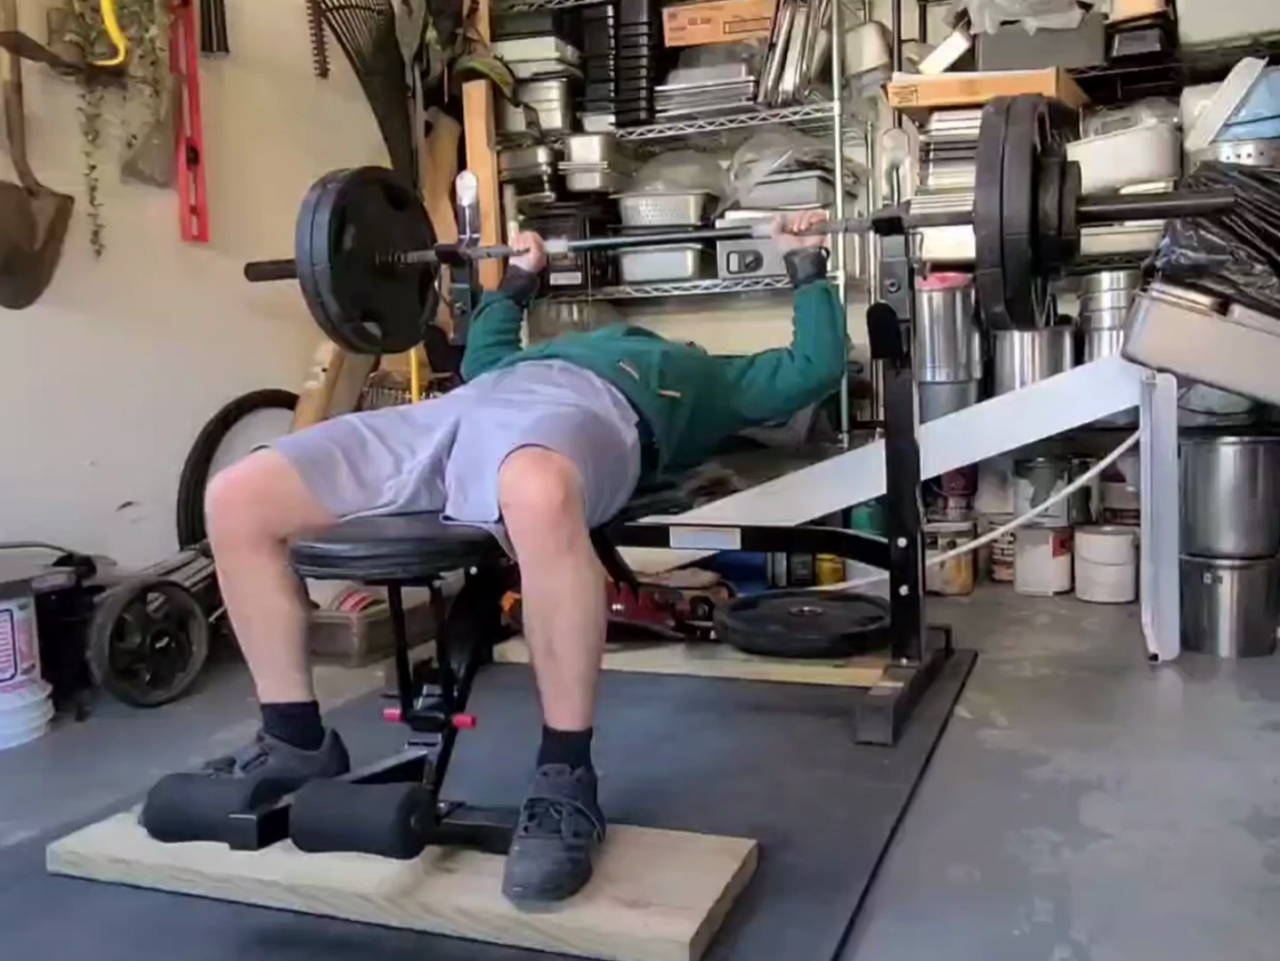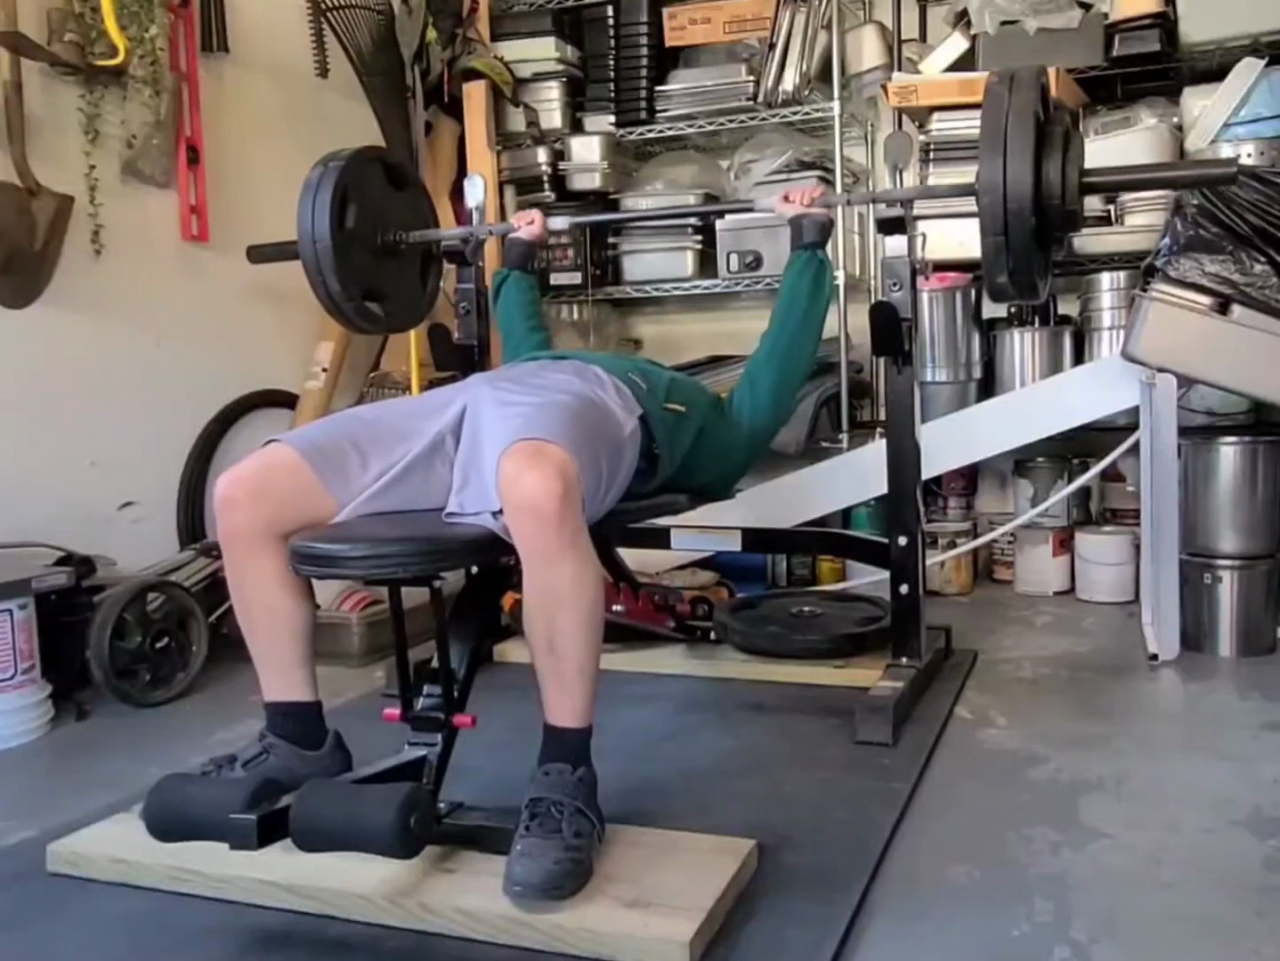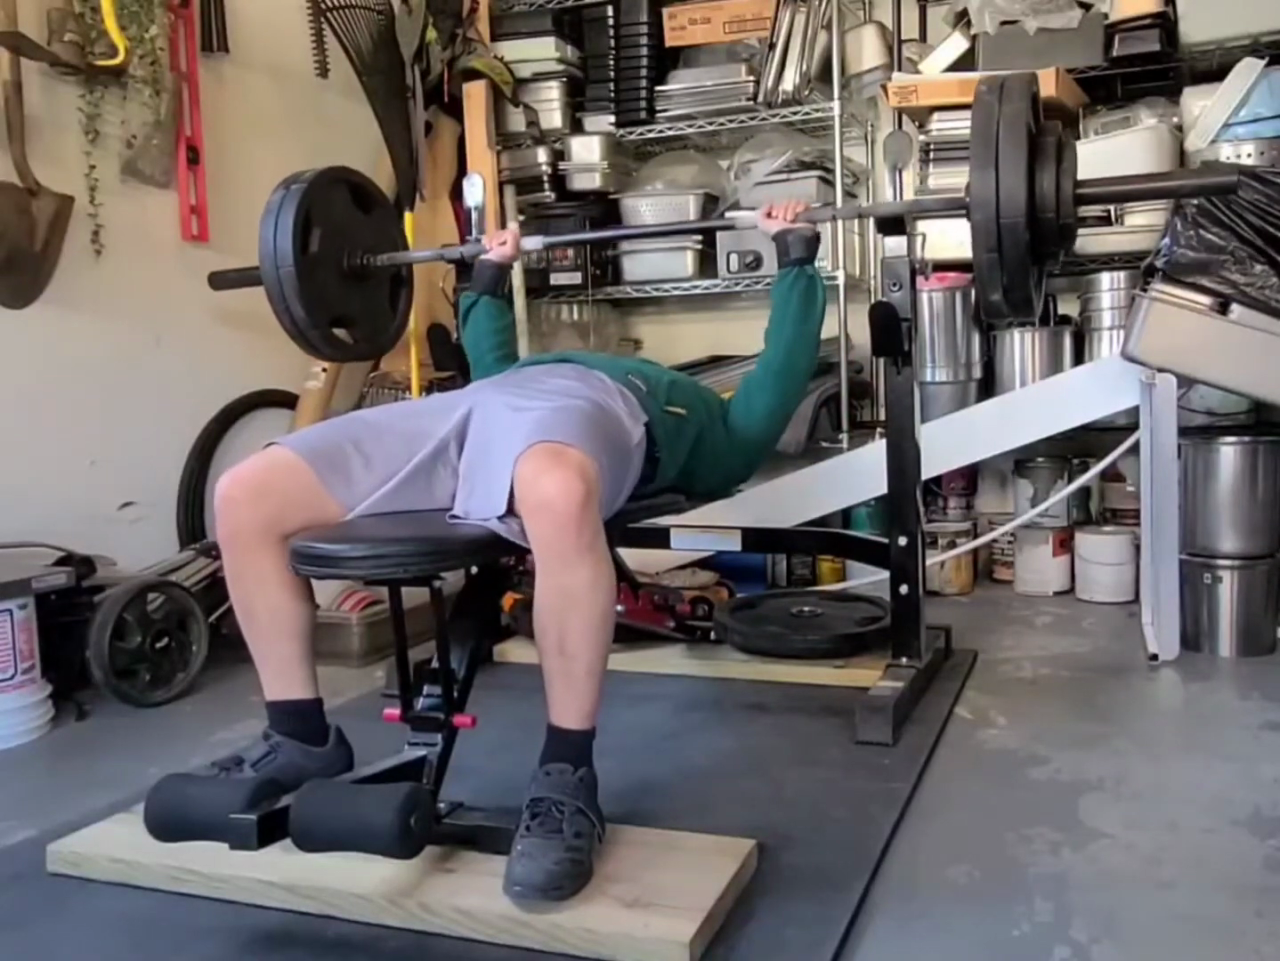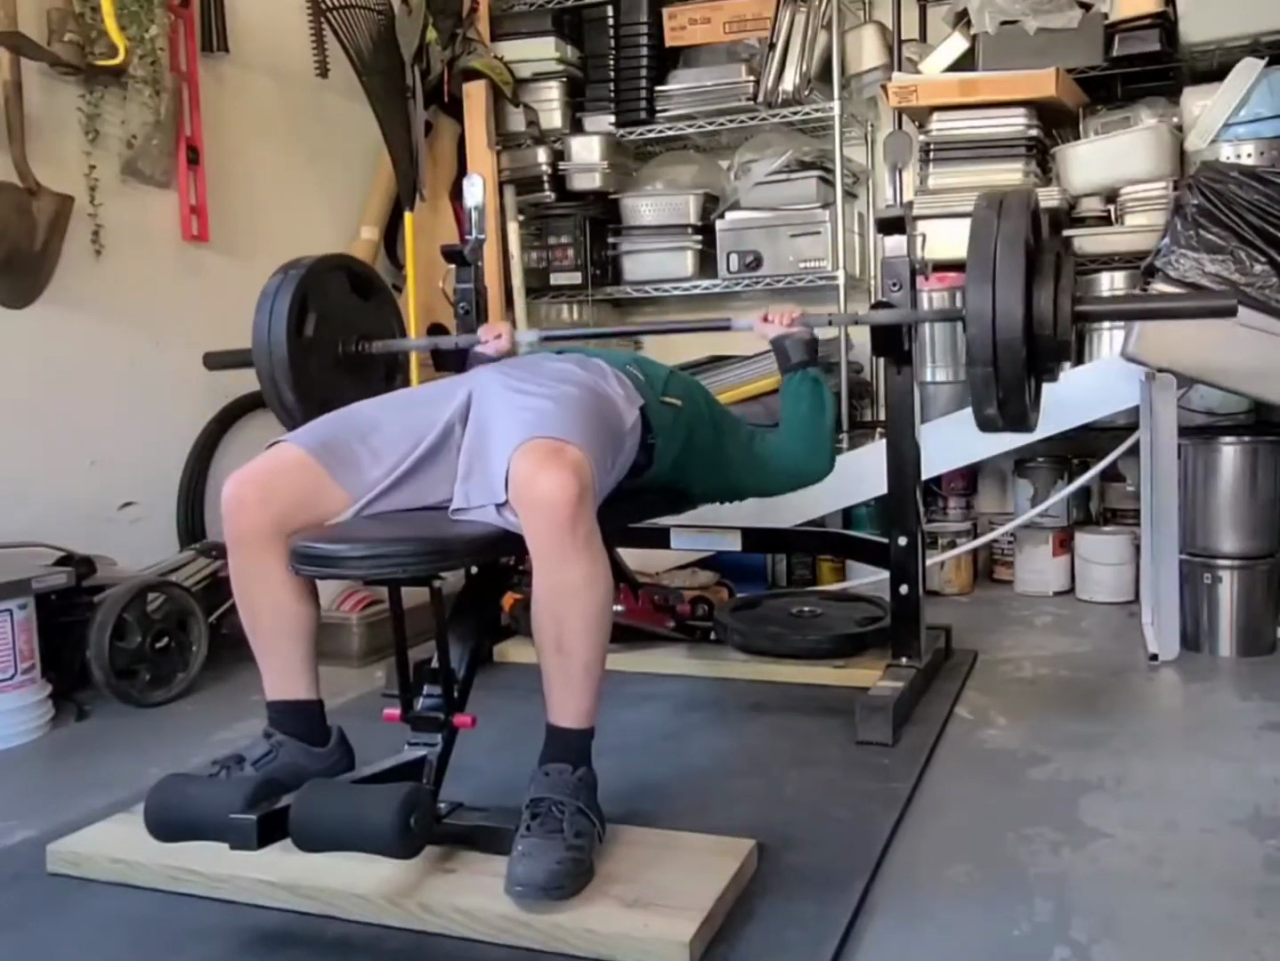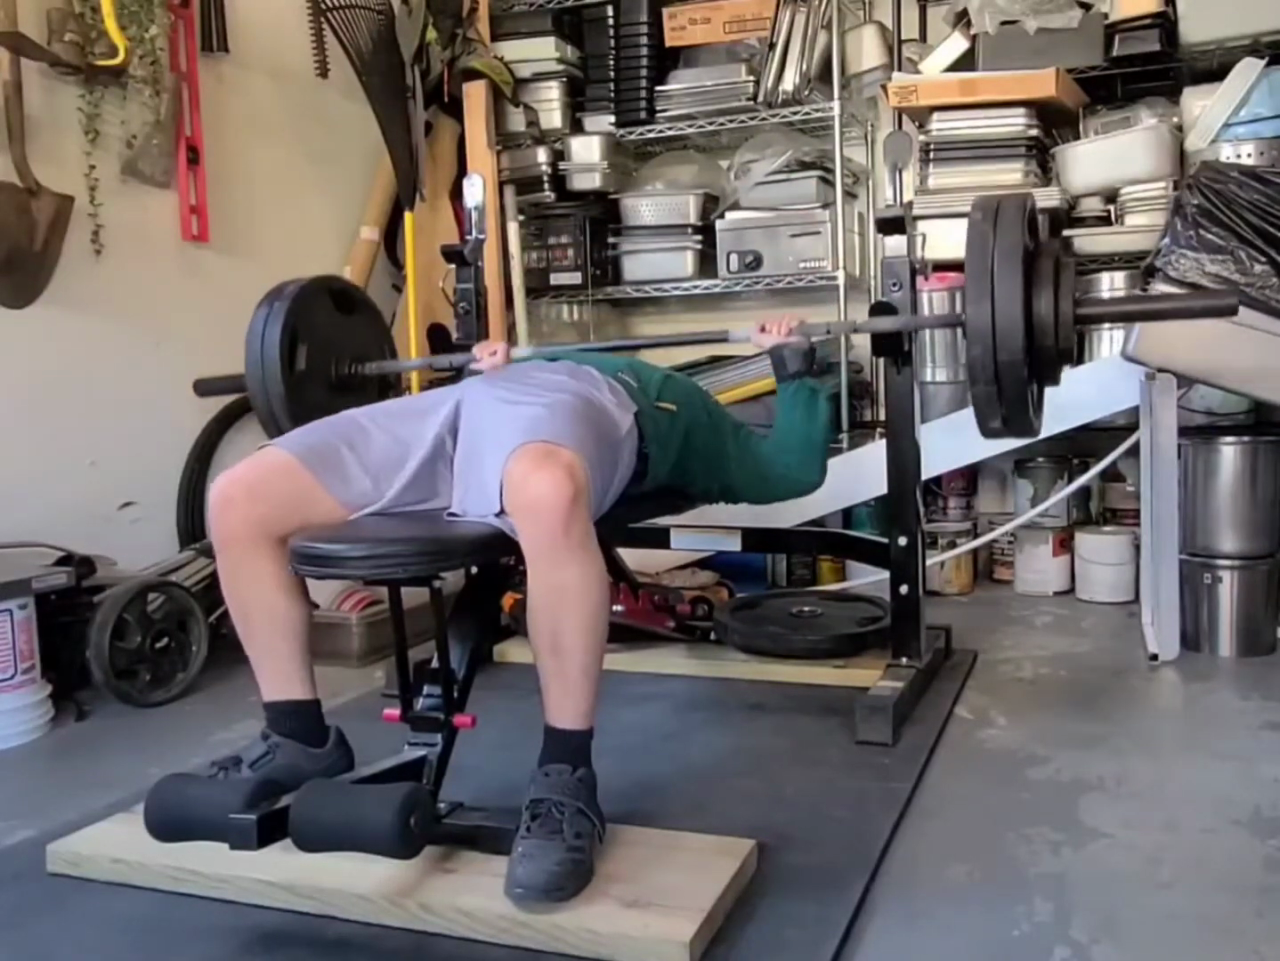
dt=1s
person 1, frame 1
left shoulder: (715, 381)
right shoulder: (598, 344)
left elbow: (819, 365)
right elbow: (482, 364)
left wrist: (806, 267)
right wrist: (514, 281)
right hip: (465, 406)
left knee: (538, 499)
right knee: (236, 501)
left ankle: (565, 781)
right ankle: (296, 744)
person 1, frame 2
left shoulder: (722, 430)
right shoulder: (618, 377)
left elbow: (788, 350)
right elbow: (523, 344)
left wrist: (807, 241)
right wrist: (518, 257)
left knee: (537, 493)
right knee: (242, 495)
left ankle: (564, 781)
right ankle: (299, 742)
person 1, frame 3
left shoulder: (722, 435)
left elbow: (784, 369)
right elbow: (495, 369)
left wrist: (795, 254)
right wrist: (488, 277)
left knee: (558, 496)
right knee: (243, 498)
left ankle: (566, 780)
right ankle: (301, 742)
person 1, frame 4
left shoulder: (709, 429)
left elbow: (804, 459)
left wrist: (795, 354)
right wrist: (483, 360)
left knee: (552, 492)
right knee: (250, 499)
left ankle: (565, 781)
right ankle: (300, 739)
person 1, frame 5
left shoulder: (708, 424)
left elbow: (797, 465)
left wrist: (793, 362)
right wrist: (476, 374)
left knee: (547, 493)
right knee: (238, 501)
left ankle: (565, 783)
right ankle: (301, 742)
